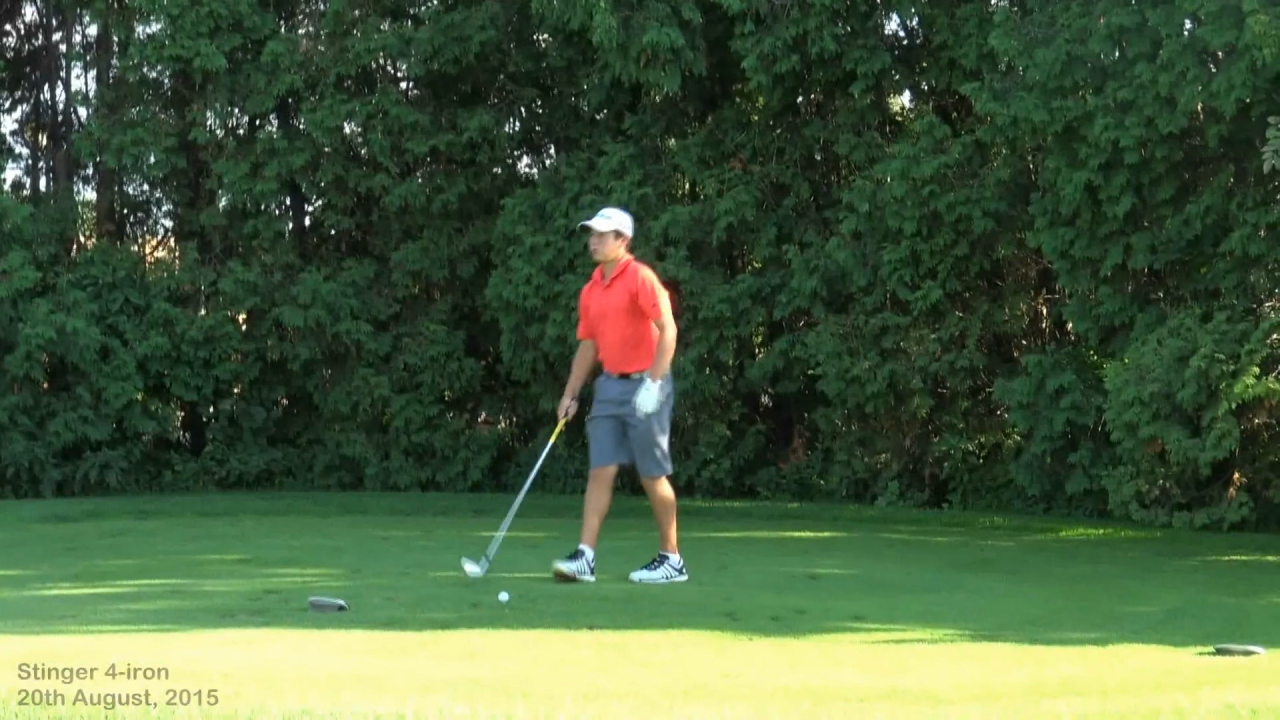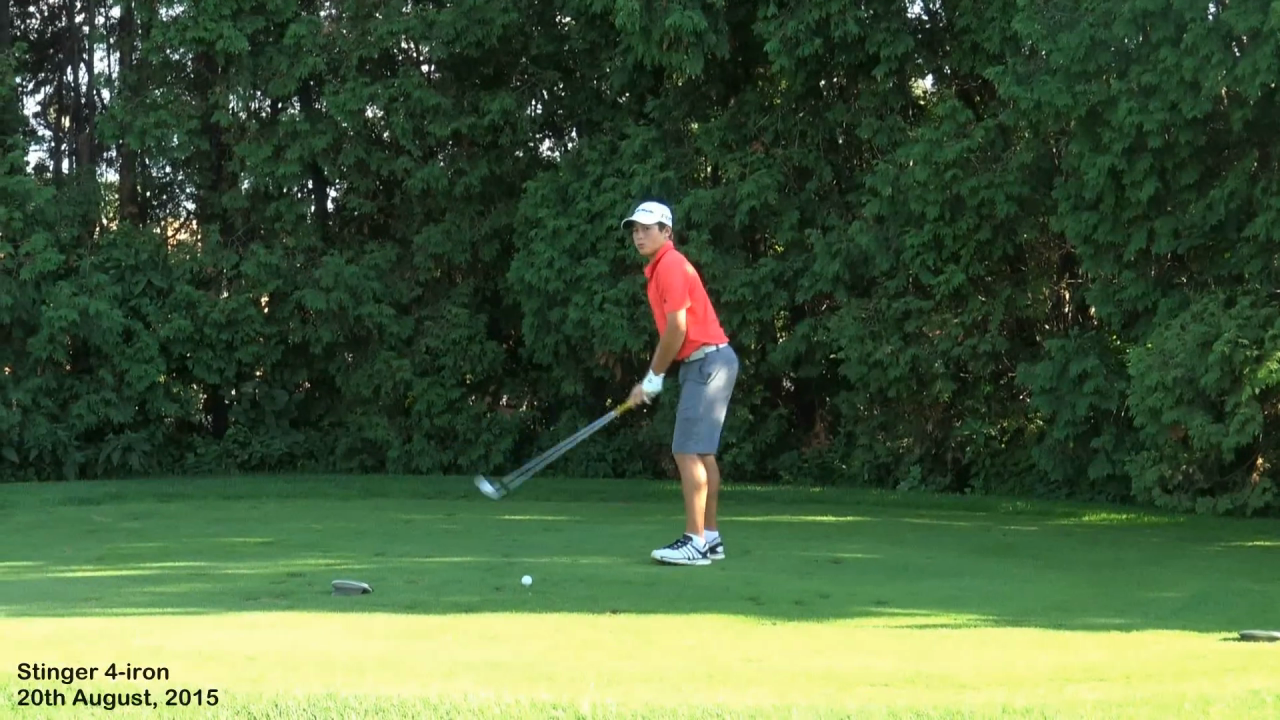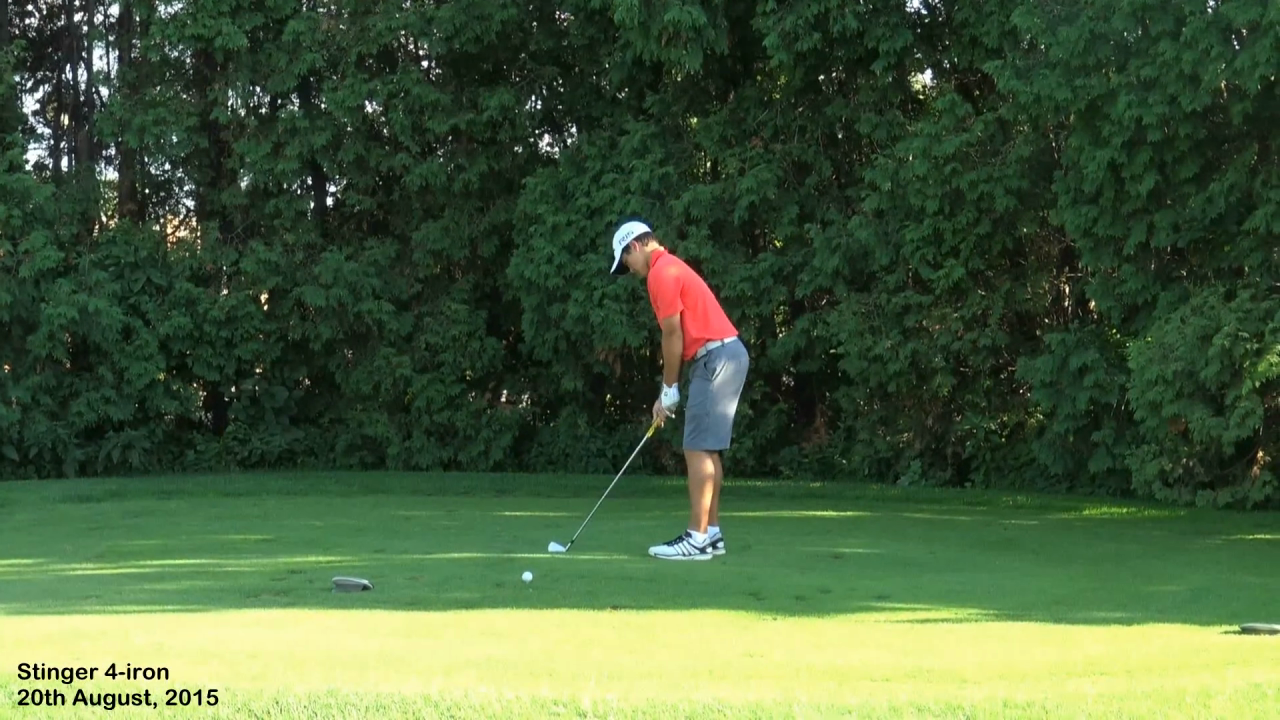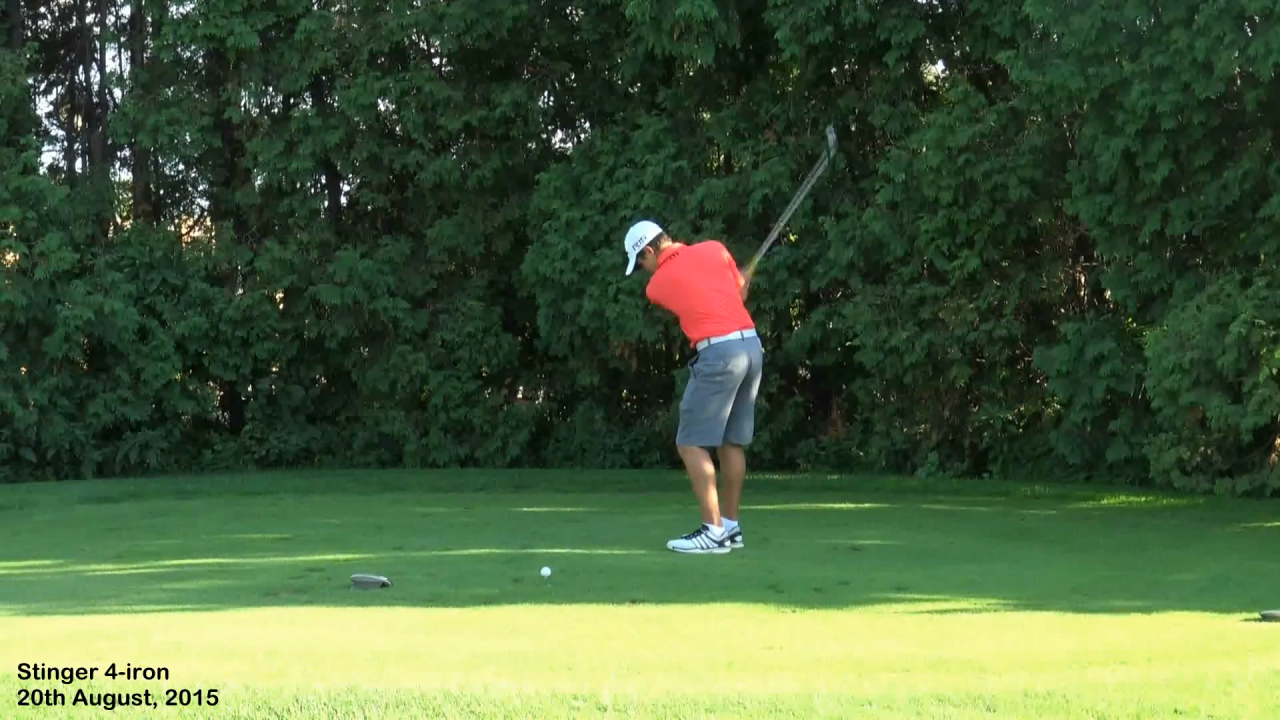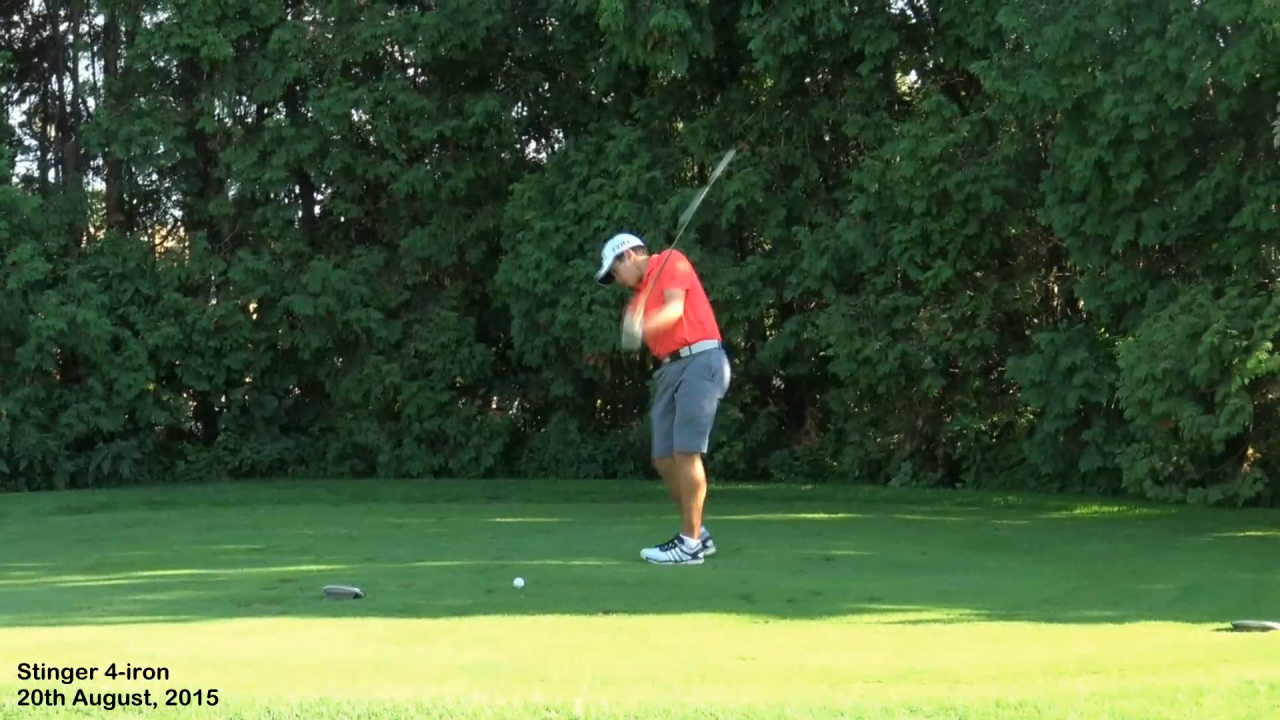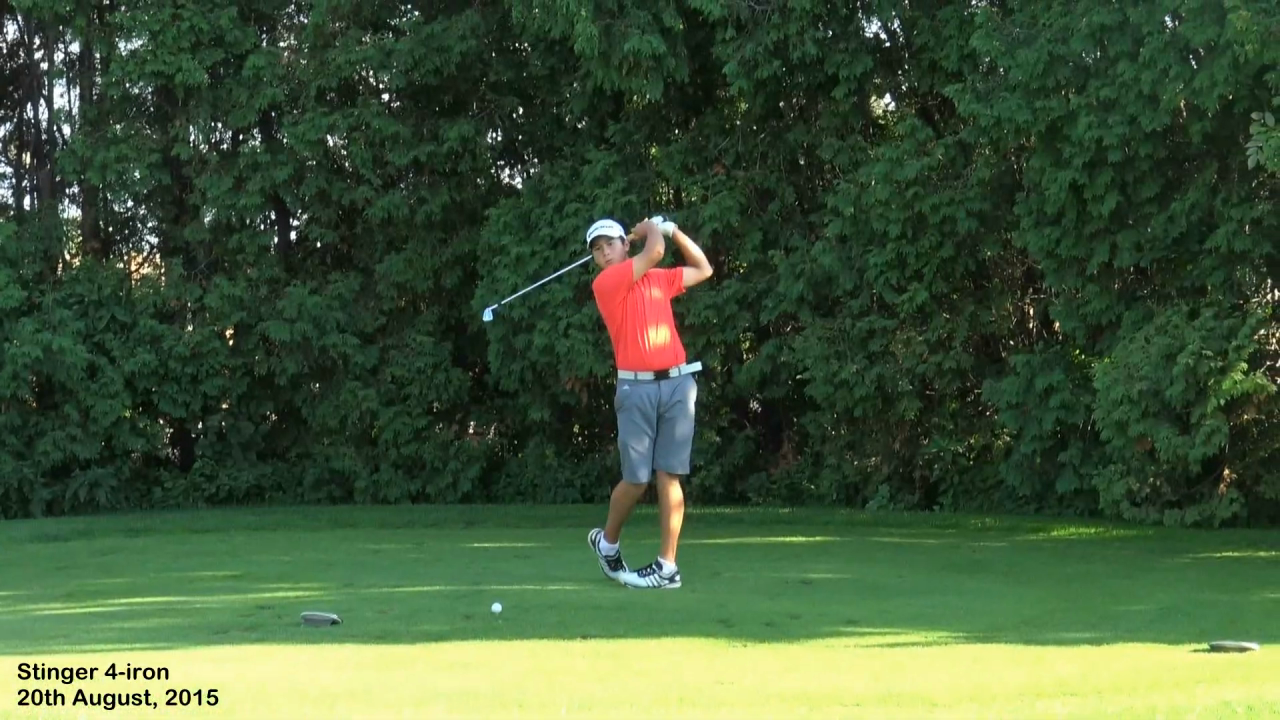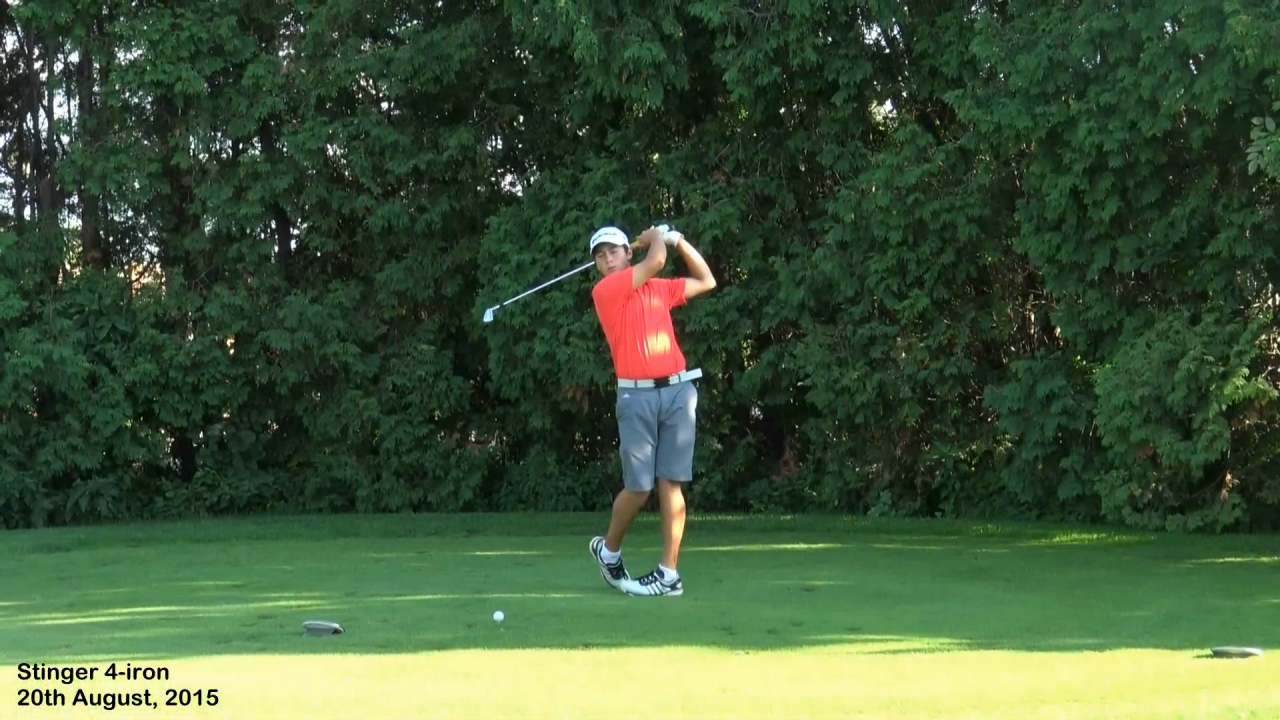
dt=0.7s
person 1, frame 1
left shoulder: (641, 278)
right shoulder: (589, 291)
left elbow: (668, 331)
right elbow: (587, 346)
left wrist: (652, 384)
right wrist: (570, 395)
left hip: (646, 388)
right hip: (610, 387)
left knee: (653, 474)
right knee: (600, 471)
left ankle: (671, 559)
right ankle: (585, 556)
person 1, frame 2
left shoulder: (671, 266)
right shoulder: (658, 271)
left elbow: (678, 330)
left wrist: (654, 376)
right wrist: (649, 379)
left hip: (708, 363)
right hip: (699, 365)
left knee: (687, 452)
right knee: (700, 454)
left ankle: (695, 541)
right ankle: (709, 536)
person 1, frame 3
left shoulder: (661, 272)
right shoulder: (670, 267)
left elbow: (673, 334)
right elbow: (680, 336)
left wrist: (669, 388)
right wrist: (666, 393)
left hip: (717, 358)
right hip: (725, 356)
left knee: (698, 449)
right knee: (708, 449)
left ankle: (697, 538)
right ankle: (710, 532)
person 1, frame 4
left shoulder: (656, 287)
right shoulder: (713, 249)
right elbow: (741, 289)
left hip: (717, 355)
right hip: (751, 347)
left knee: (691, 444)
right knee: (731, 443)
left ankle: (714, 532)
right ankle: (729, 525)
person 1, frame 5
left shoulder: (668, 261)
right shoulder: (637, 294)
left elbow: (674, 307)
right elbow: (635, 318)
left wrist: (644, 325)
right wrist: (632, 322)
left hip: (703, 362)
right hip: (670, 368)
left knee: (685, 453)
right knee: (664, 456)
left ankle: (690, 542)
right ankle: (697, 533)
person 1, frame 6
left shoulder: (659, 278)
right shoulder: (605, 283)
left elbow: (703, 269)
right elbow: (655, 252)
left wrist: (672, 229)
right wrist: (653, 230)
left hip: (677, 383)
right hip: (636, 388)
left knee: (668, 475)
right knee: (636, 478)
left ankle: (667, 565)
right ankle: (607, 541)
person 1, frame 7
left shoulder: (660, 288)
right shoulder: (604, 291)
left elbow: (706, 282)
right elbow: (655, 262)
left wrist: (677, 239)
right wrist: (656, 237)
left hip: (677, 391)
right hip: (636, 395)
left knee: (670, 483)
right knee: (639, 486)
left ankle: (668, 572)
right ankle: (608, 549)
